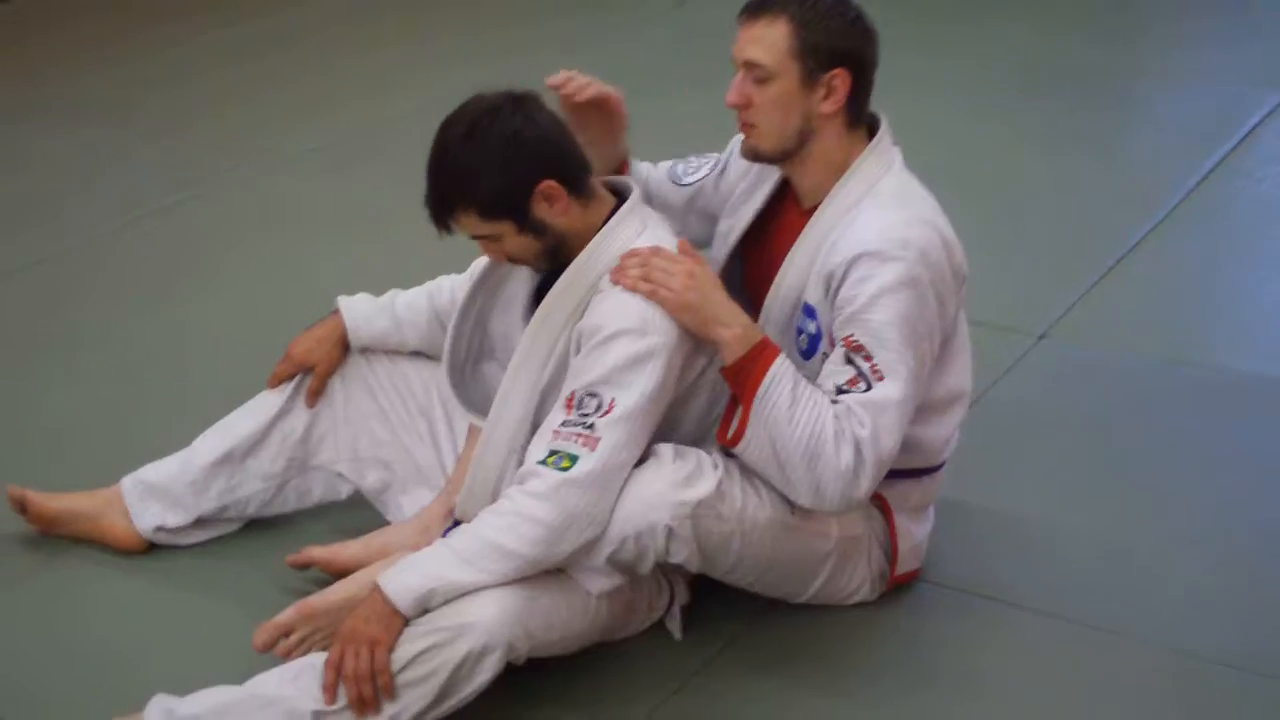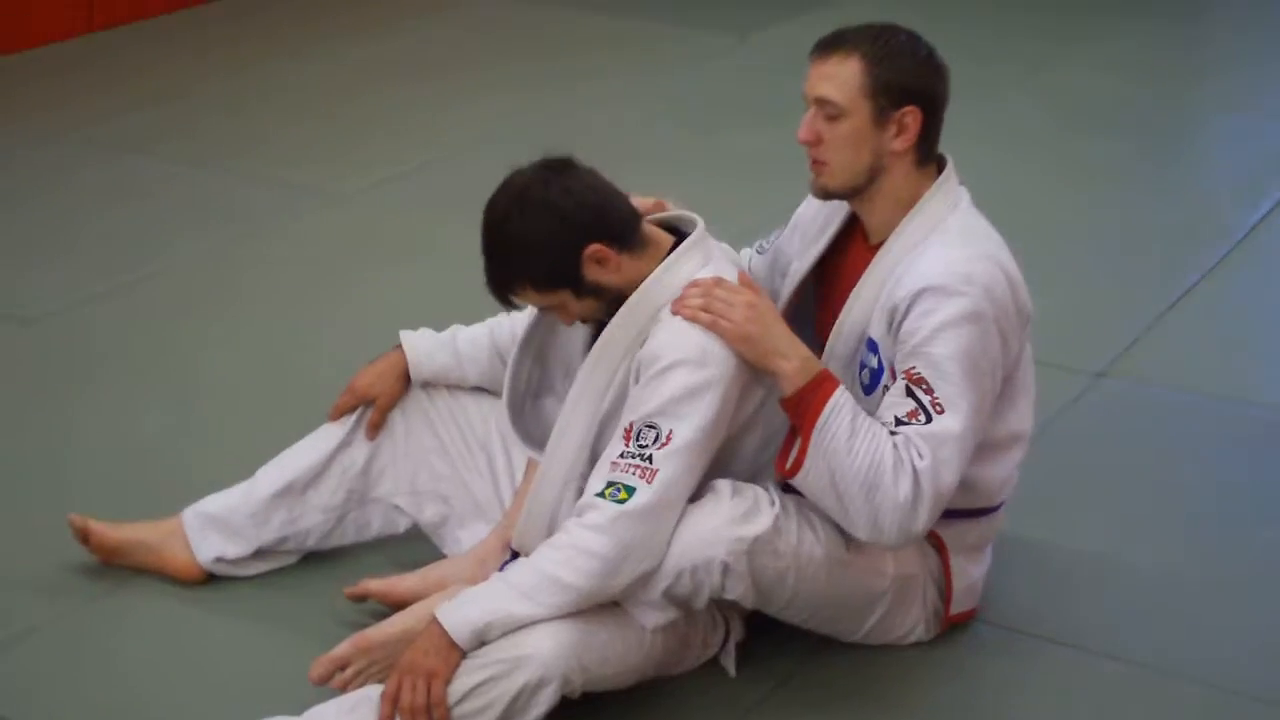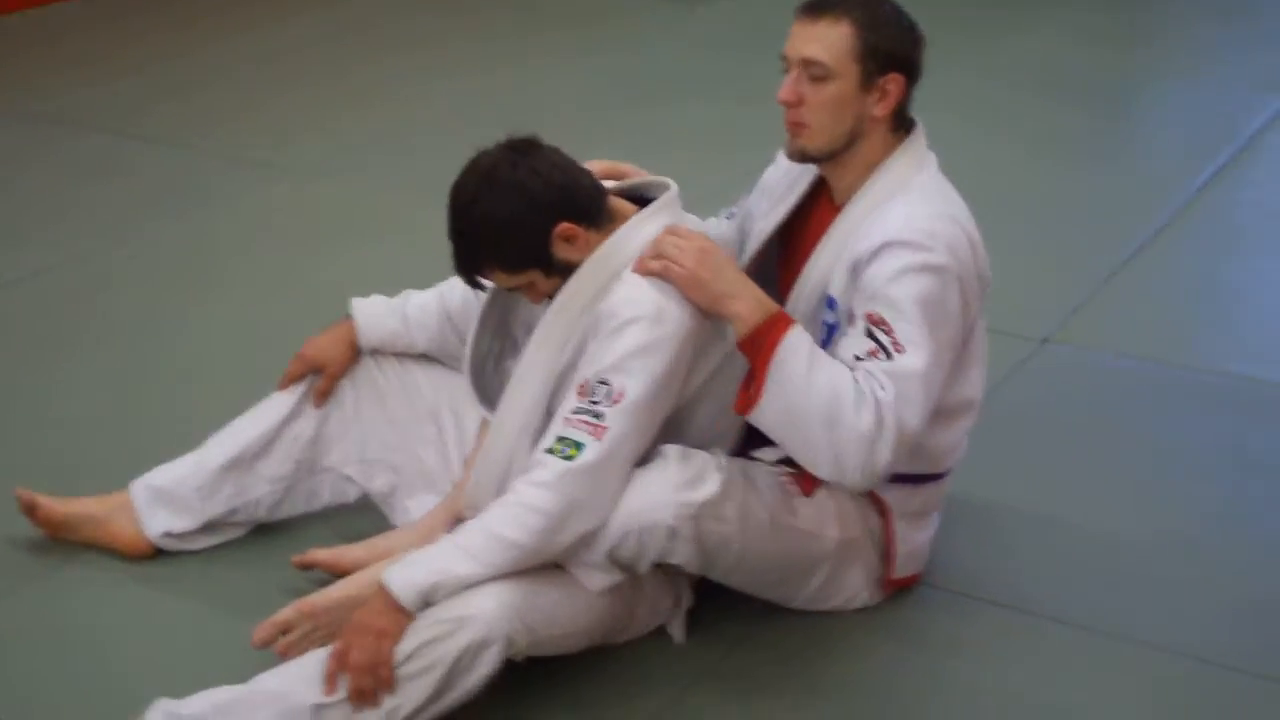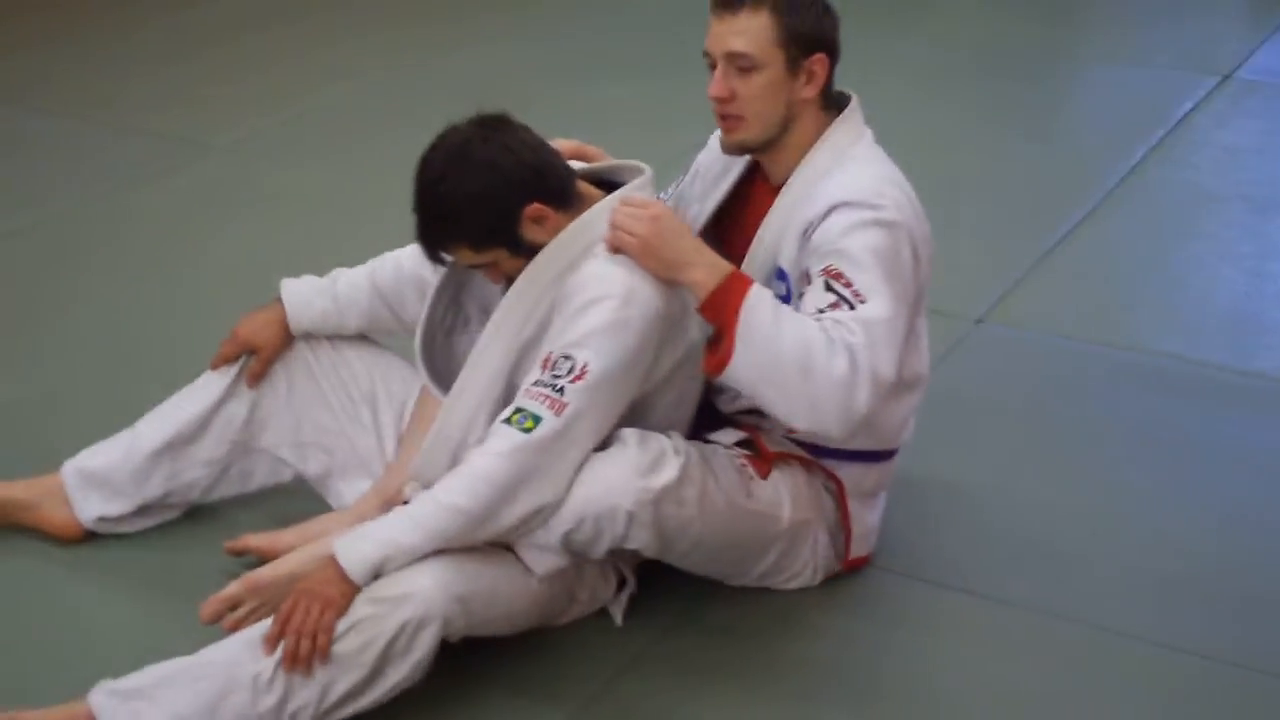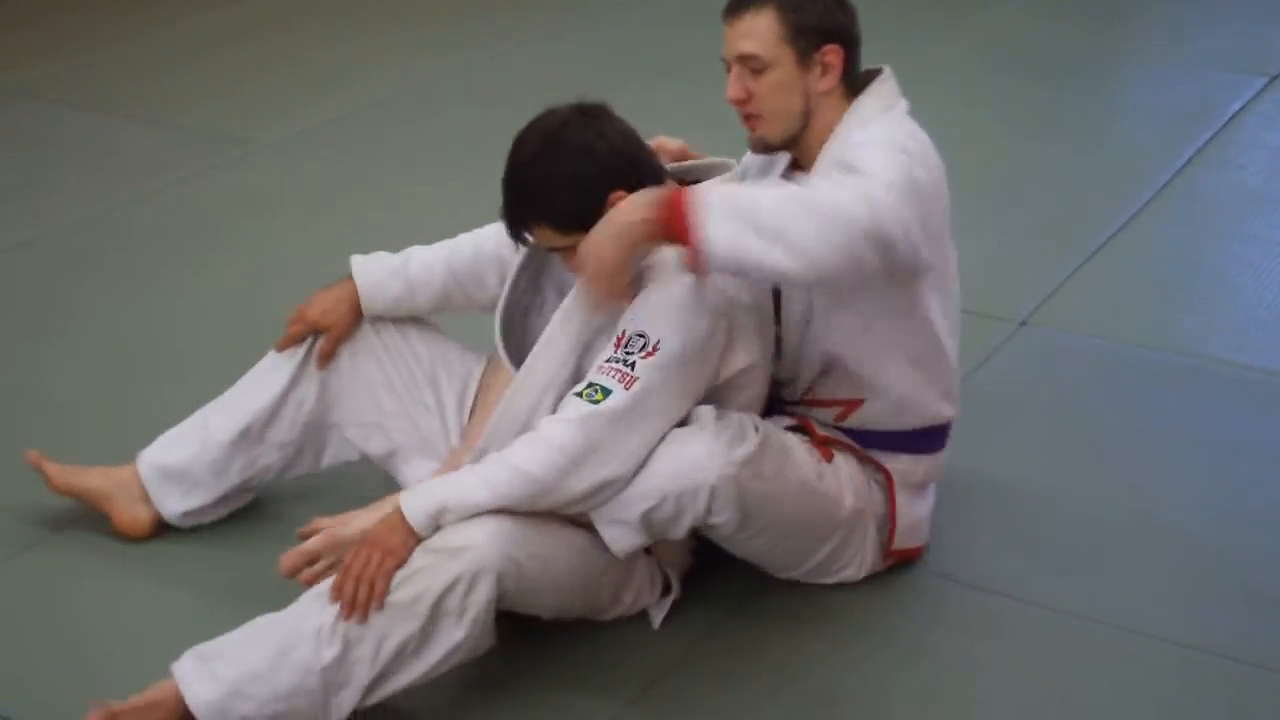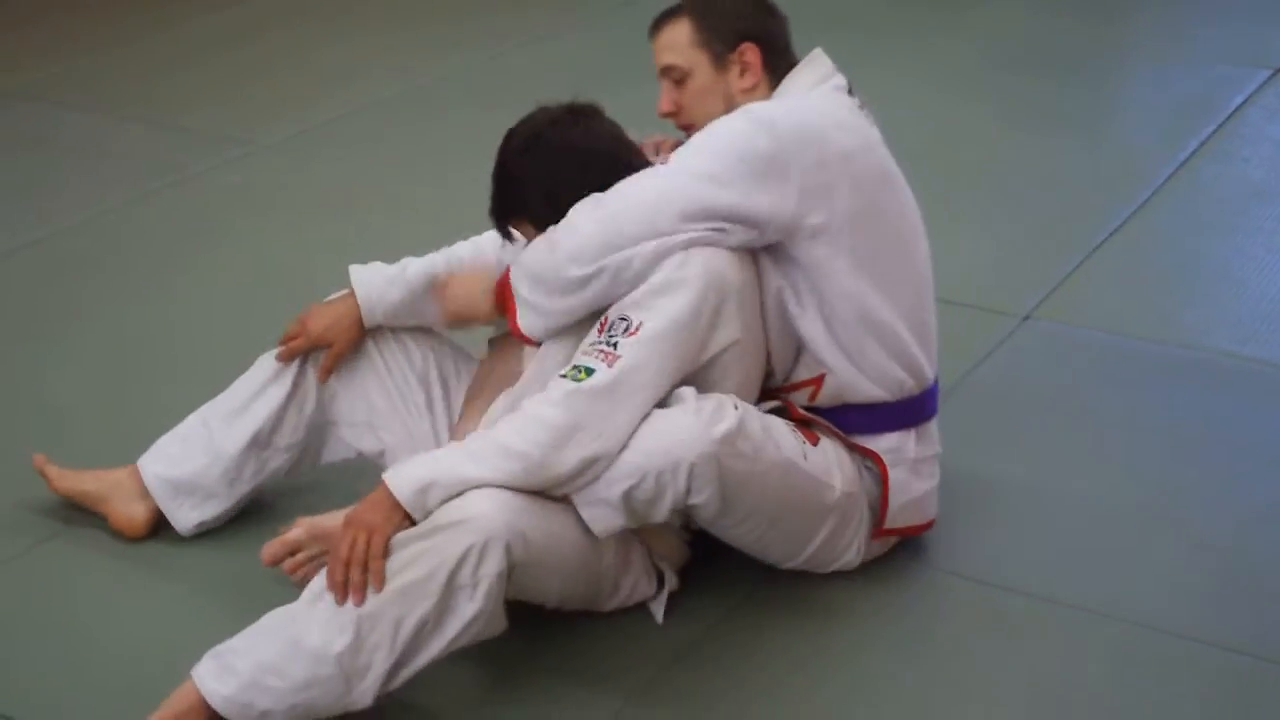
dt=0.4s
person 1, frame 1
left shoulder: (637, 317)
right shoulder: (566, 228)
left elbow: (559, 511)
right elbow: (474, 300)
left wrist: (395, 593)
right wrist: (347, 324)
right hip: (518, 467)
left knee: (475, 618)
right knee: (336, 382)
right ankle: (134, 509)
person 1, frame 2
left shoulder: (693, 350)
right shoulder: (639, 255)
left elbow: (614, 544)
right elbow: (530, 339)
left wrist: (454, 627)
right wrist: (410, 359)
right hip: (584, 496)
left knee: (533, 650)
right knee: (399, 417)
right ankle: (197, 540)
person 1, frame 3
left shoulder: (649, 311)
right shoulder: (604, 222)
left elbow: (563, 501)
right elbow: (481, 307)
left wrist: (403, 590)
right wrist: (361, 329)
right hip: (536, 466)
left knee: (474, 613)
right knee: (351, 386)
right ankle: (145, 514)
person 1, frame 4
left shoulder: (618, 297)
right shoulder: (559, 204)
left elbow: (516, 475)
right elbow: (422, 277)
left wrist: (353, 564)
right wrist: (293, 309)
right hip: (474, 445)
left knee: (417, 593)
right knee: (283, 364)
right ankle: (80, 496)
person 1, frame 5
left shoulder: (696, 286)
right shoulder: (631, 208)
left elbow: (587, 452)
right elbow: (500, 256)
left wrist: (418, 514)
right wrist: (363, 288)
right hip: (534, 443)
left knee: (473, 548)
right knee: (346, 342)
right ankle: (154, 487)
person 1, frame 6
left shoulder: (694, 274)
left elbow: (575, 426)
right wrist: (362, 301)
left hip: (621, 534)
left knee: (484, 521)
right knee: (341, 344)
right ankle: (153, 489)
person 2, frame 1
left shoulder: (893, 252)
right shoulder: (766, 160)
left elbow: (841, 472)
right elbow: (654, 205)
left wrist: (729, 329)
right wrist: (606, 153)
left hip: (848, 521)
right hip: (755, 436)
left knee: (661, 495)
person 2, frame 2
left shoulder: (958, 288)
right shoulder: (839, 204)
left elbow: (899, 505)
right elbow: (754, 289)
left wrist: (788, 362)
left hip: (905, 559)
right hip: (820, 471)
left knee: (721, 531)
person 2, frame 3
left shoulder: (919, 243)
right shoulder: (806, 167)
left elbow: (864, 443)
right elbow: (722, 254)
left wrist: (742, 305)
left hip: (854, 520)
right hip: (772, 437)
left knee: (668, 496)
person 2, frame 4
left shoulder: (865, 211)
right shoulder: (740, 149)
left elbow: (839, 395)
right elbow: (664, 243)
left wrist: (700, 270)
left hip: (807, 493)
right hip: (712, 413)
left knee: (628, 483)
person 2, frame 5
left shoulder: (890, 157)
right shoulder: (787, 146)
left elbow: (834, 230)
left wrist: (659, 212)
right wrist: (682, 187)
left hip: (858, 484)
right hip: (776, 412)
left knee: (712, 460)
person 2, frame 6
left shoulder: (774, 137)
right shoulder: (818, 123)
left elbow: (603, 245)
left wrist: (499, 295)
left hip: (858, 478)
right hip: (800, 414)
left knee: (700, 435)
